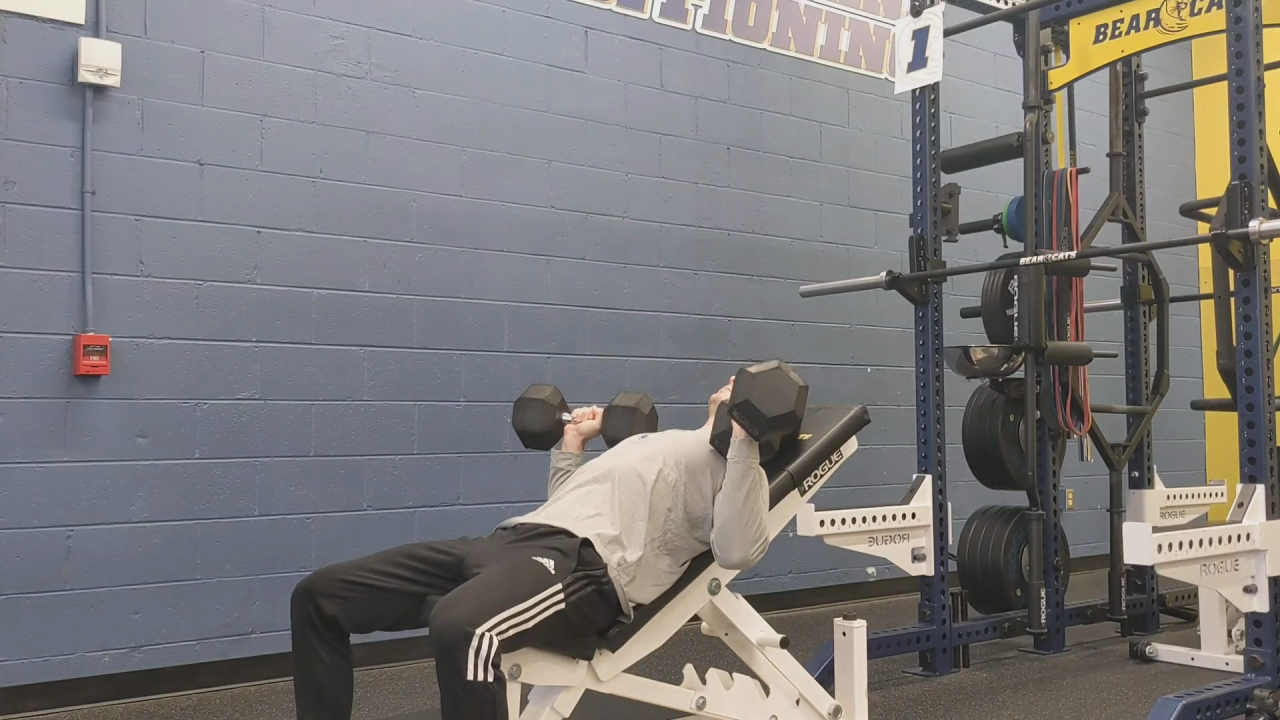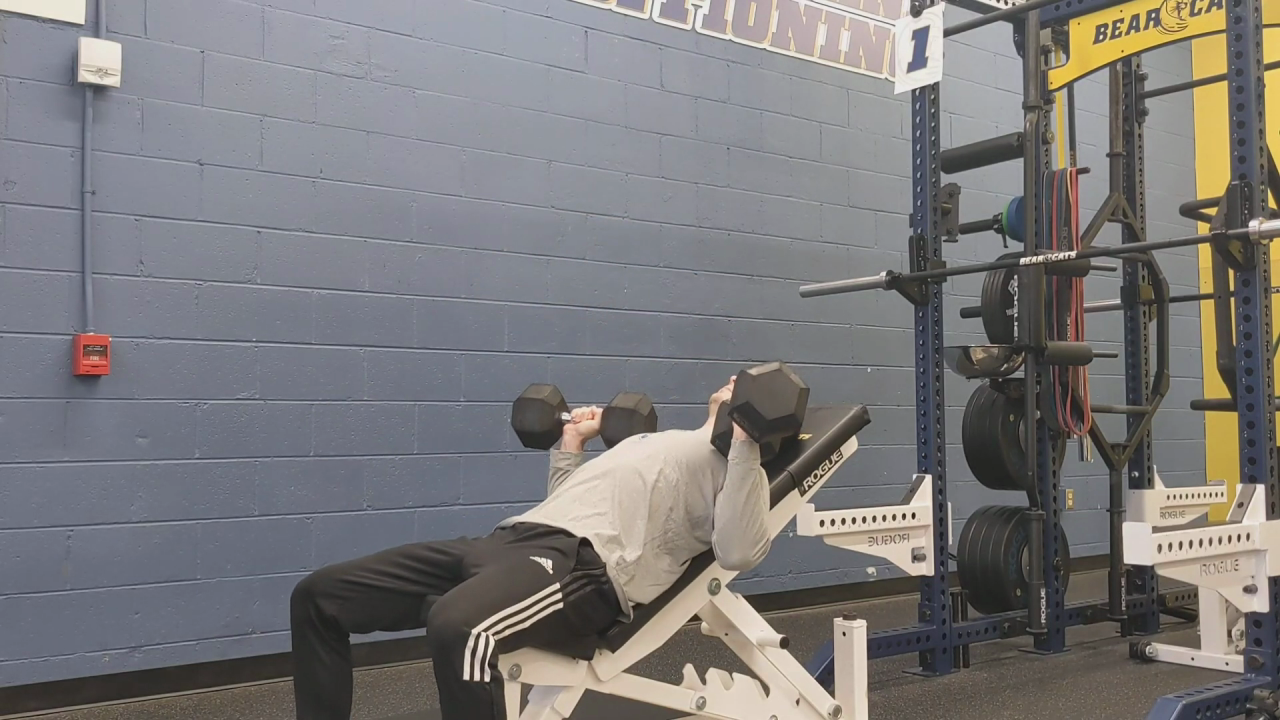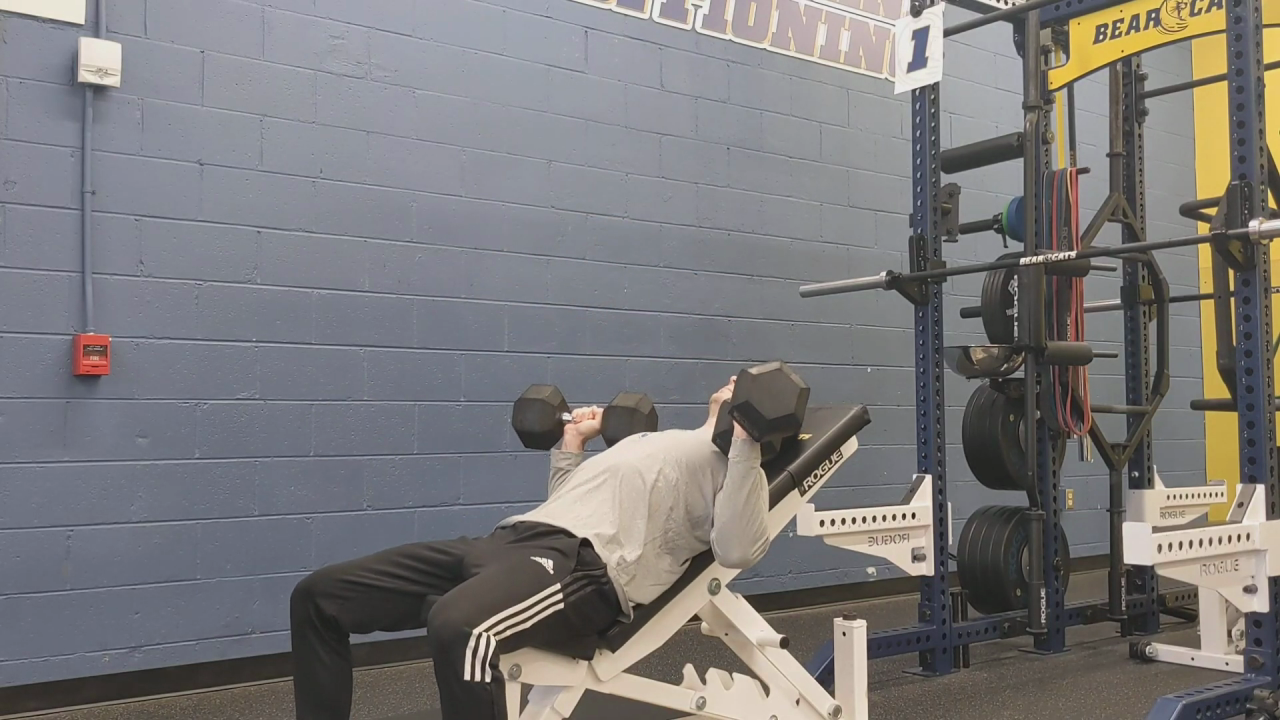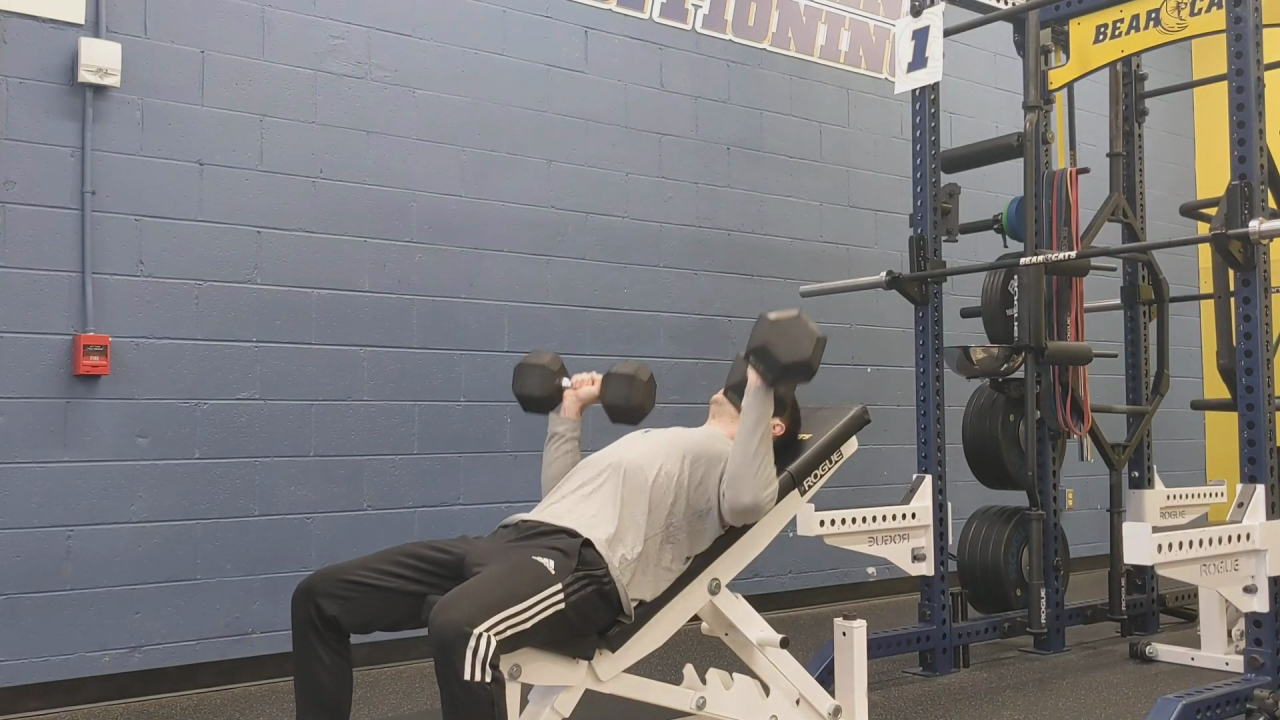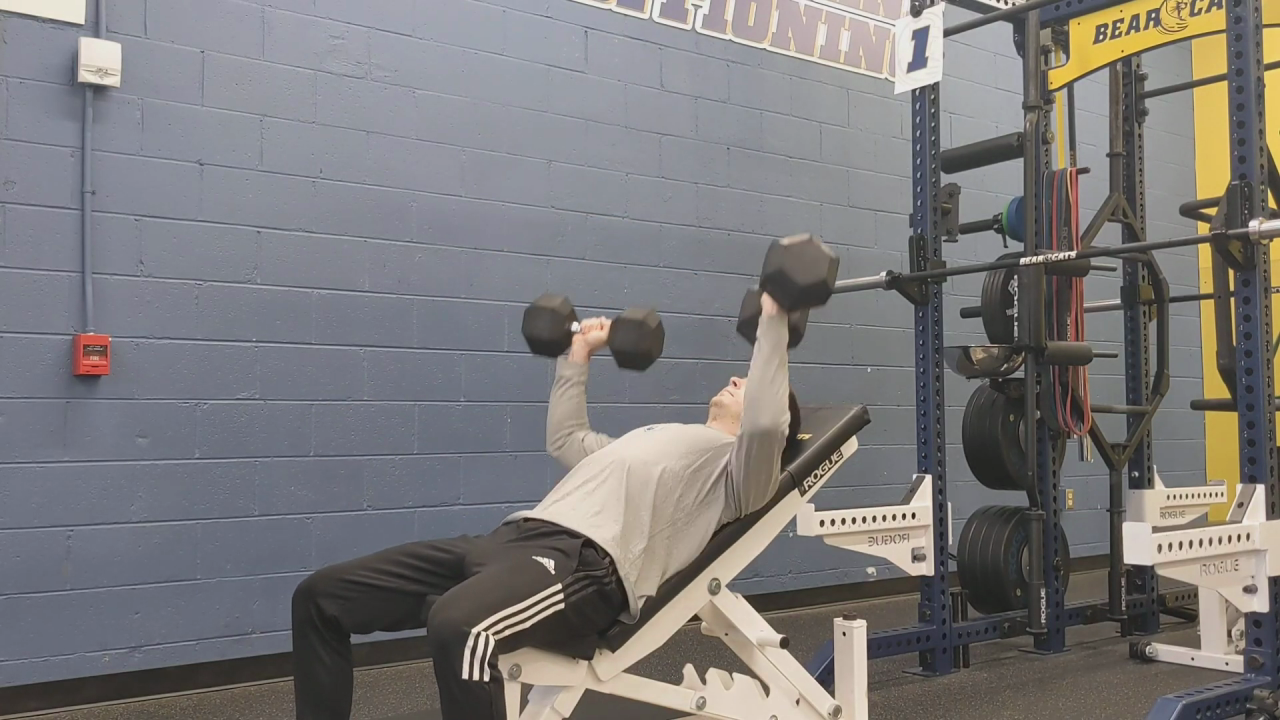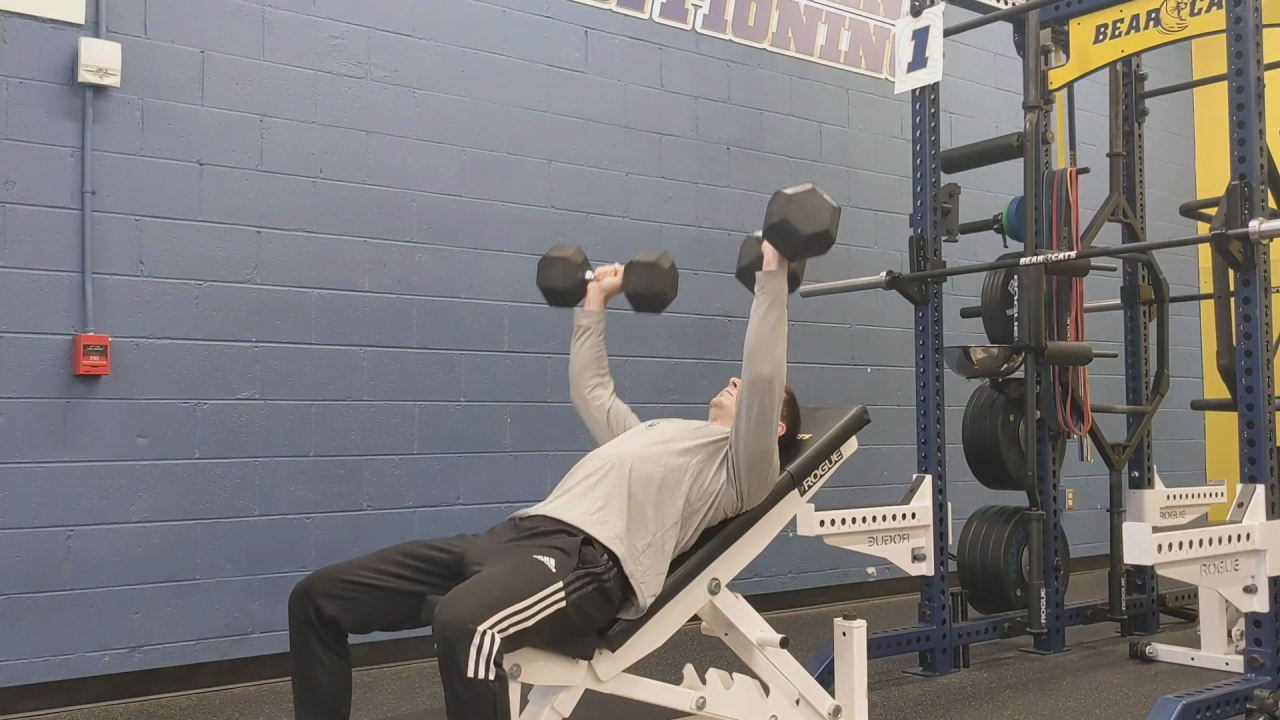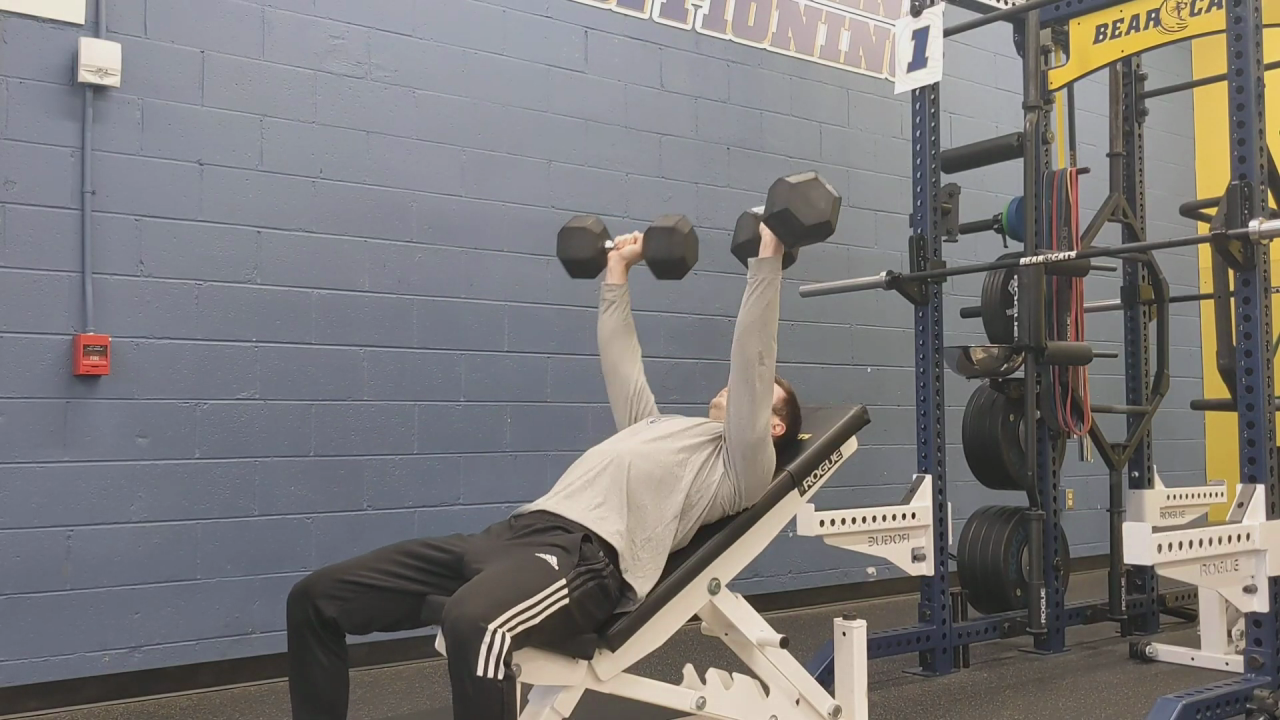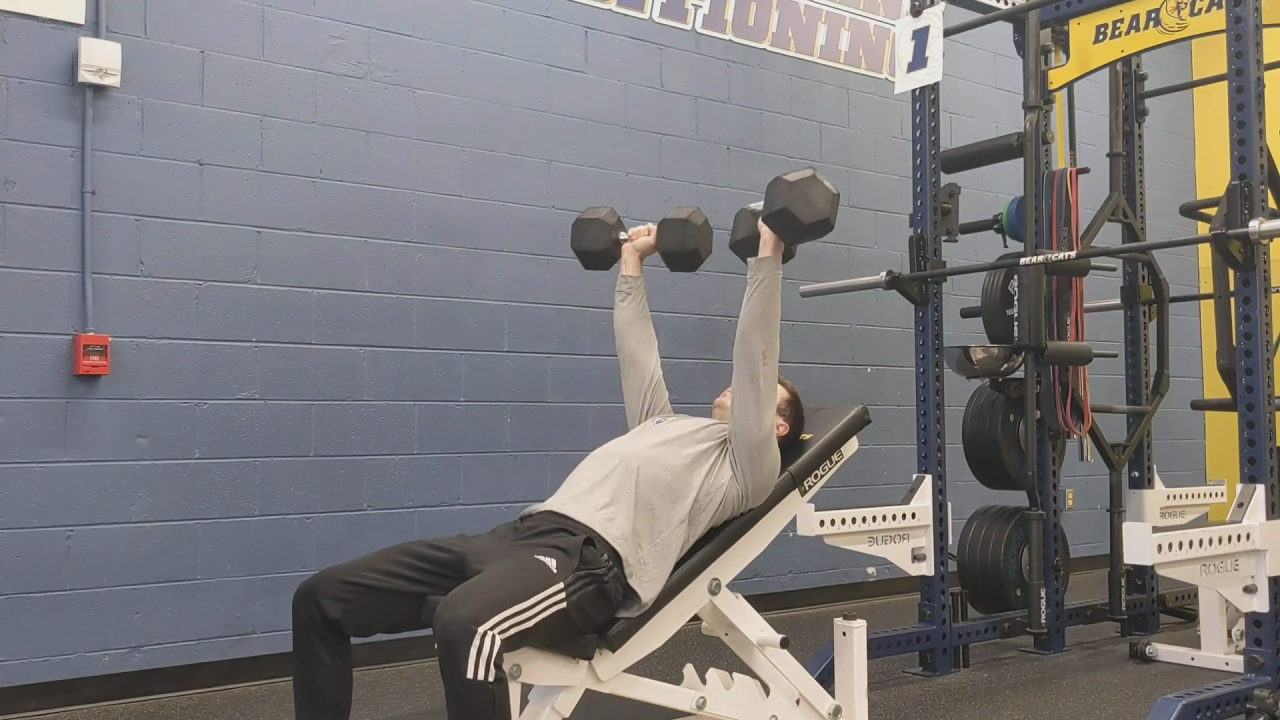
dt=0.2s
person 1, frame 1
left shoulder: (735, 464)
right shoulder: (660, 441)
left elbow: (737, 550)
left wrist: (743, 437)
right wrist: (572, 440)
left hip: (583, 562)
right hip: (513, 538)
left knee: (462, 630)
right knee: (319, 596)
person 1, frame 2
left shoulder: (736, 463)
right shoulder: (659, 441)
left elbow: (738, 551)
left wrist: (744, 439)
right wrist: (572, 441)
left hip: (581, 563)
right hip: (512, 538)
left knee: (459, 630)
right knee: (318, 596)
person 1, frame 3
left shoulder: (734, 461)
right shoulder: (660, 441)
left elbow: (737, 549)
left wrist: (746, 440)
right wrist: (573, 442)
left hip: (580, 563)
right hip: (512, 538)
left knee: (459, 630)
right knee: (319, 596)
person 1, frame 4
left shoulder: (733, 457)
right shoulder: (663, 438)
left elbow: (748, 498)
left wrist: (760, 383)
right wrist: (570, 408)
left hip: (582, 562)
right hip: (513, 536)
left knee: (461, 629)
right knee: (321, 595)
person 1, frame 5
left shoulder: (739, 462)
right shoulder: (660, 437)
left elbow: (767, 424)
right elbow: (566, 441)
left wrist: (772, 321)
right wrist: (578, 355)
left hip: (584, 563)
right hip: (513, 536)
left knee: (460, 629)
right knee: (320, 598)
person 1, frame 6
left shoulder: (740, 467)
right shoulder: (658, 431)
left elbow: (765, 375)
right elbow: (590, 392)
left wrist: (772, 275)
right wrist: (594, 302)
left hip: (585, 561)
right hip: (513, 535)
left knee: (465, 628)
right knee: (317, 597)
person 1, frame 7
left shoulder: (739, 465)
right shoulder: (659, 426)
left elbow: (753, 360)
right elbow: (621, 359)
left wrist: (766, 257)
right wrist: (617, 269)
left hip: (584, 556)
right hip: (513, 533)
left knee: (474, 626)
right knee: (315, 599)
person 1, frame 8
left shoulder: (746, 465)
right shoulder: (669, 429)
left elbow: (755, 358)
right elbow: (638, 353)
left wrist: (766, 256)
right wrist: (632, 260)
left hip: (588, 559)
right hip: (520, 535)
left knee: (466, 627)
right knee: (321, 598)
